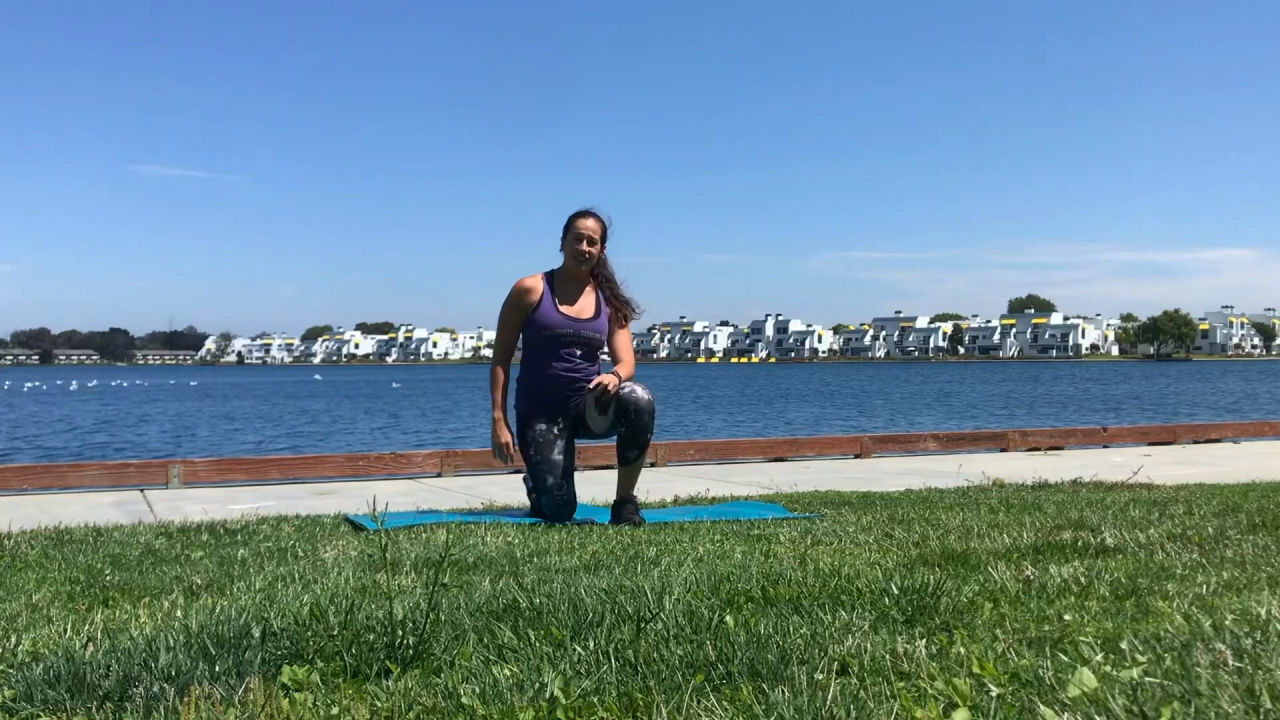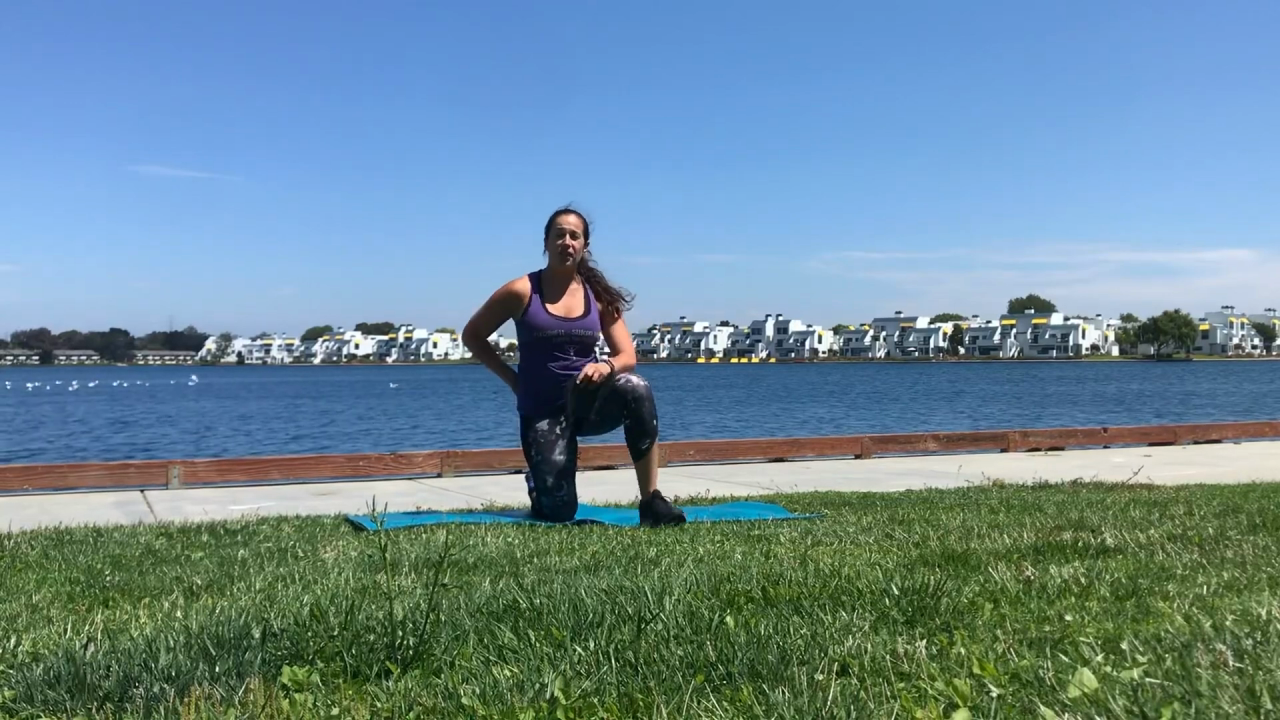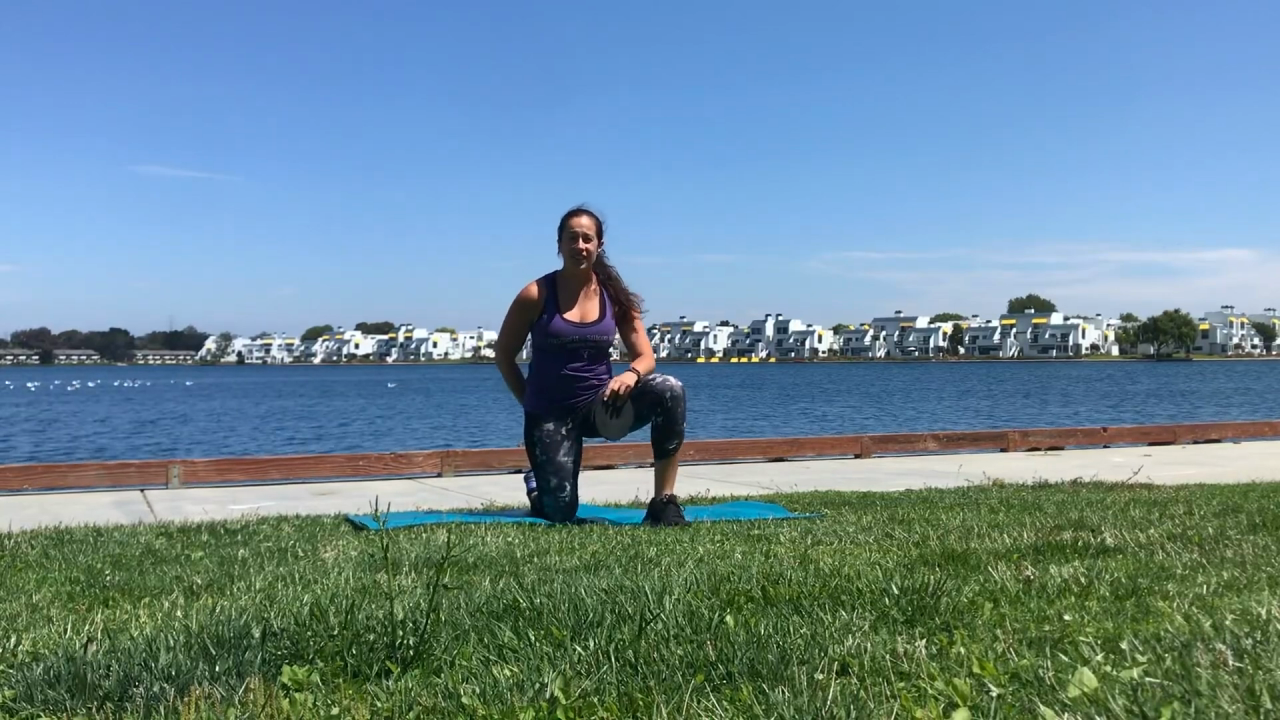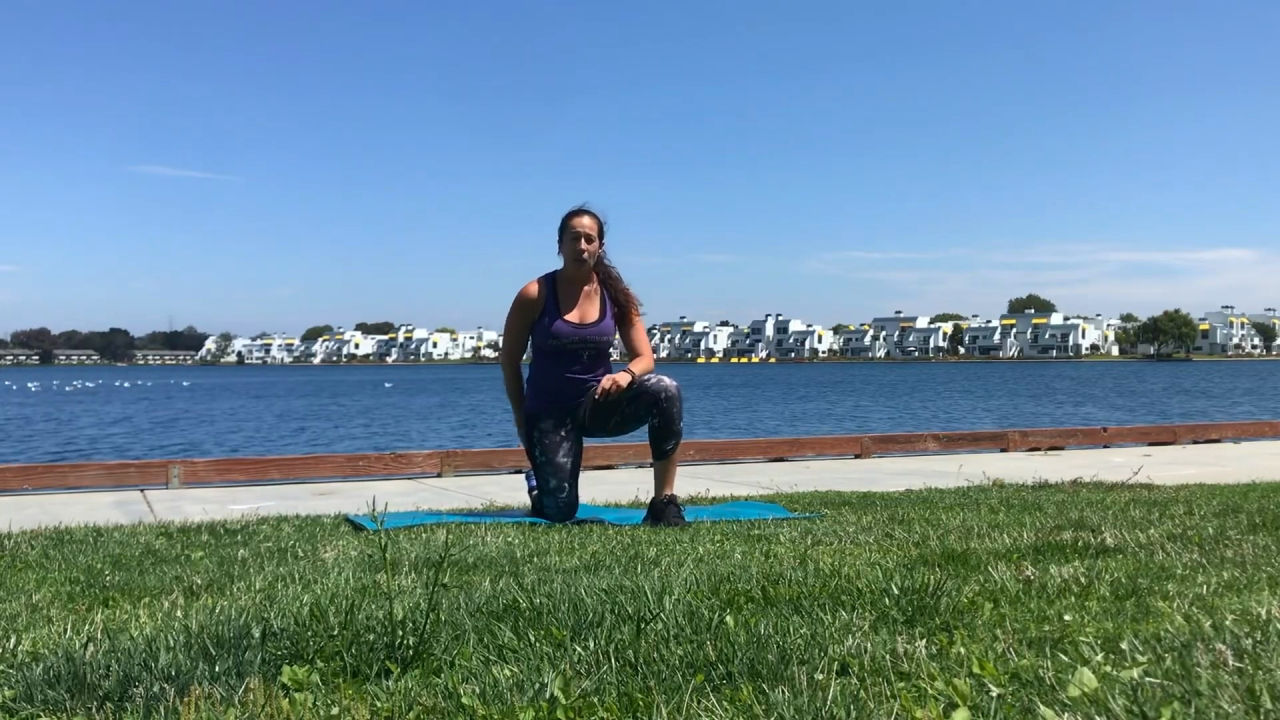
dt=1s
person 1, frame 1
left shoulder: (610, 300)
right shoulder: (530, 289)
left elbow: (627, 361)
right elbow: (501, 358)
left wrist: (614, 376)
right wrist: (499, 419)
left hip: (588, 403)
right hip: (540, 412)
left knee: (639, 399)
right knee: (558, 511)
left ankle: (625, 502)
right ankle: (537, 486)
person 1, frame 2
left shoulder: (600, 295)
right shoulder: (522, 291)
left elbow: (627, 356)
right elbow: (472, 335)
left wrist: (608, 366)
right wrist: (512, 379)
left hip: (592, 402)
right hip: (542, 411)
left knee: (635, 388)
right knee: (558, 512)
left ankle: (652, 500)
right ankle: (539, 485)
person 1, frame 3
left shoulder: (616, 296)
right shoulder: (536, 296)
left elbow: (646, 356)
right elbow: (504, 355)
left wrist: (631, 374)
right wrist: (530, 404)
left hip: (600, 403)
right hip: (550, 413)
left knee: (669, 390)
right knee: (560, 512)
left ankle: (664, 502)
right ankle: (537, 486)
person 1, frame 4
left shoulder: (616, 295)
right shoulder: (534, 295)
left elbow: (645, 358)
right elbow: (510, 361)
left wrist: (626, 375)
right wrist: (523, 418)
left hip: (599, 404)
right hip: (550, 414)
left knee: (664, 390)
right knee: (559, 512)
left ankle: (664, 502)
right ankle: (537, 487)
